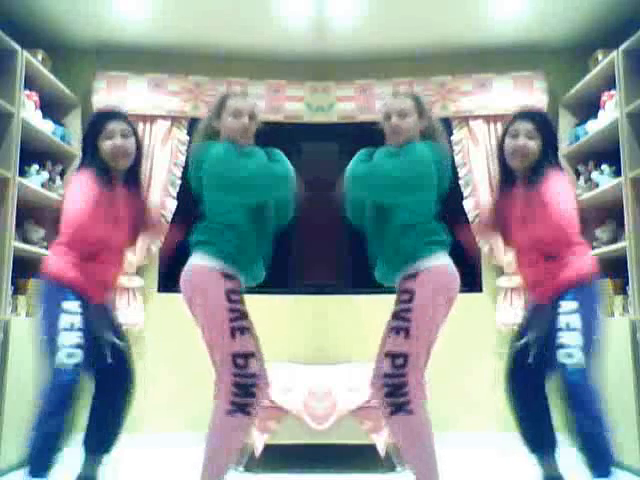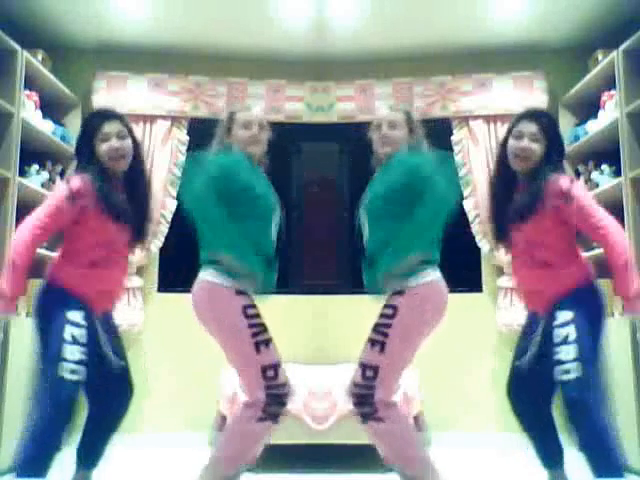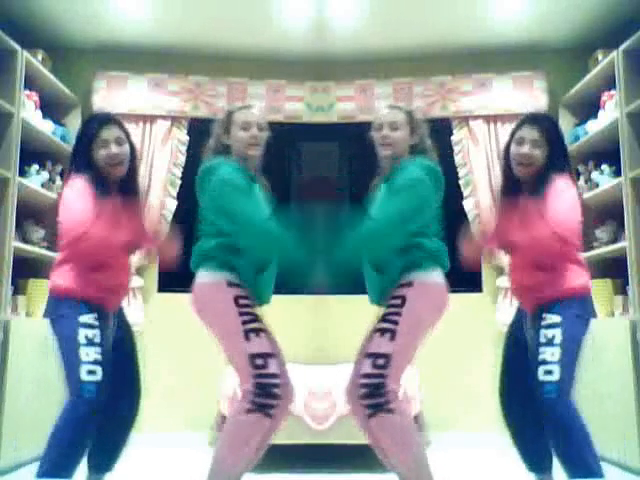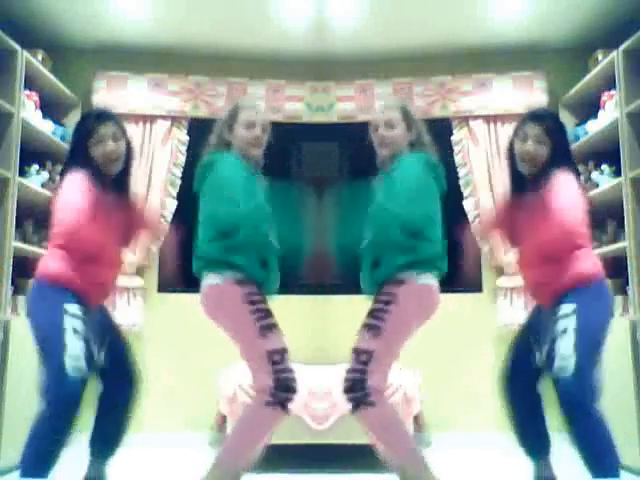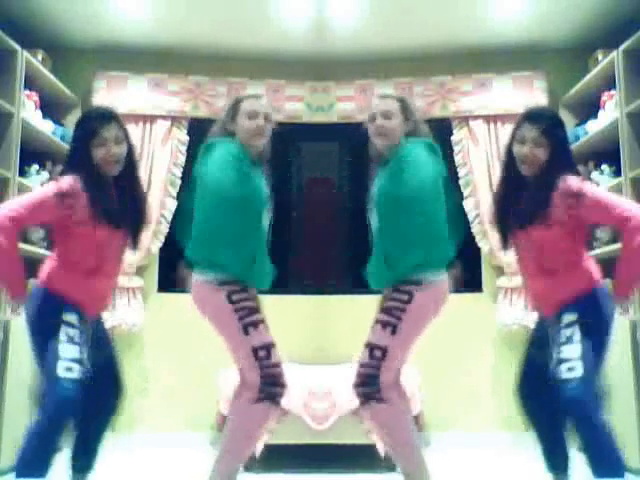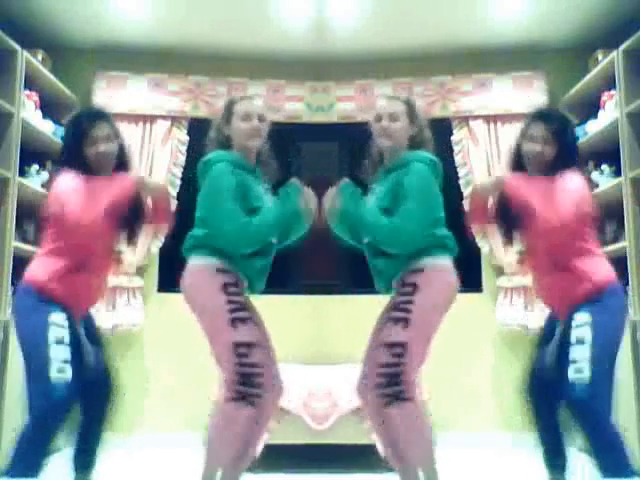
dt=0.7s
person 1, frame 1
left shoulder: (246, 161)
right shoulder: (219, 157)
left elbow: (278, 211)
right elbow: (276, 181)
right wrist: (274, 160)
left hip: (224, 277)
right hip: (212, 274)
left knee: (244, 383)
right knee: (242, 385)
person 1, frame 2
left shoulder: (252, 178)
right shoulder: (234, 170)
right elbow: (198, 184)
right wrist: (229, 247)
left hip: (235, 293)
right hip: (223, 292)
left knee: (272, 393)
right knee: (270, 394)
person 1, frame 3
left shoulder: (254, 184)
right shoulder: (225, 177)
left elbow: (269, 235)
right elbow: (258, 232)
right wrist: (304, 260)
left hip: (238, 295)
right hip: (221, 288)
left knee: (279, 392)
right knee: (262, 387)
person 1, frame 4
left shoulder: (244, 175)
right shoulder: (228, 170)
right elbow: (246, 219)
left hip: (242, 287)
right hip: (231, 285)
left knee: (278, 385)
right knee: (278, 385)
person 1, frame 5
left shoulder: (253, 167)
right shoulder: (225, 155)
right elbow: (215, 188)
left hip: (239, 284)
right hip: (221, 283)
left knee: (258, 384)
right knee: (267, 382)
person 1, frame 6
left shoulder: (257, 175)
right shoulder: (222, 172)
left elbow: (275, 234)
right elbow: (236, 235)
left wrist: (300, 209)
right wrist: (288, 208)
left hip: (236, 284)
right hip: (211, 276)
left knee: (269, 388)
right knee: (245, 380)
person 2, frame 1
left shoulder: (418, 157)
right shoulder: (395, 161)
left elbow: (361, 181)
right elbow: (360, 211)
left wrist: (362, 160)
right wrist: (364, 176)
left hip: (427, 275)
right hip: (414, 277)
left knee: (397, 383)
right knee: (388, 383)
person 2, frame 2
left shoulder: (405, 169)
right shoulder: (388, 178)
left elbow: (442, 186)
left wrist: (413, 248)
left hip: (416, 292)
right hip: (404, 293)
left knee: (369, 395)
right knee: (366, 393)
person 2, frame 3
left shoulder: (414, 177)
right shoulder: (385, 183)
left elbow: (377, 232)
right elbow: (372, 235)
left wrist: (335, 261)
left hip: (418, 288)
right hip: (400, 294)
left knee: (377, 386)
right knee: (360, 392)
person 2, frame 4
left shoulder: (411, 170)
right shoulder: (395, 175)
left elbow: (392, 219)
left hip: (408, 285)
right hip: (398, 287)
left knee: (361, 385)
right knee: (362, 385)
person 2, frame 5
left shoulder: (414, 156)
right shoulder: (386, 167)
left elbow: (423, 188)
left hip: (417, 283)
right hip: (400, 284)
left knee: (371, 382)
right knee: (381, 384)
person 2, frame 6
left shoulder: (417, 172)
right shoulder: (381, 176)
left elbow: (403, 235)
right elbow: (365, 233)
left wrist: (350, 209)
right wrist: (339, 209)
left hip: (428, 276)
right hip: (404, 284)
left knee: (394, 380)
right knee: (370, 387)
person 3, frame 1
left shoulder: (554, 181)
right shoulder: (510, 192)
left elbow: (559, 225)
right elbow: (485, 228)
right wrist: (492, 217)
left hip: (573, 291)
right hip: (541, 297)
left knee: (575, 382)
right knee: (521, 381)
person 3, frame 2
left shoulder: (559, 187)
right shoulder: (509, 190)
left elbow: (608, 231)
left hip: (572, 302)
right hip: (540, 309)
left knee: (578, 396)
right knee: (522, 393)
person 3, frame 3
left shoulder: (559, 187)
right shoulder: (515, 197)
left elbow: (561, 230)
right elbow: (486, 241)
left wrist: (498, 233)
right wrist: (478, 242)
left hip: (563, 304)
right hip: (530, 308)
left knee: (552, 397)
right knee: (514, 393)
person 3, frame 4
left shoulder: (561, 181)
right shoulder: (523, 190)
left elbow: (565, 227)
right elbow: (498, 224)
left hip: (581, 296)
right hip: (548, 302)
left knee: (573, 390)
right knee: (517, 379)
person 3, frame 5
left shoulder: (569, 190)
right shoulder: (516, 194)
right wrist: (541, 292)
left hip: (580, 307)
right hip: (551, 311)
left knee: (575, 398)
right knee: (533, 392)
person 3, frame 6
left shoulder: (569, 182)
right shoulder: (525, 189)
left elbow: (554, 214)
right elbow: (481, 218)
left wrist: (508, 183)
right wrist: (481, 195)
left hip: (597, 301)
right hip: (561, 306)
left knee: (583, 396)
right knee: (542, 390)
person 4, frame 1
left shoulder: (129, 191)
right shoulder: (84, 181)
left elbow: (151, 228)
right elbow: (81, 224)
left hip: (97, 297)
right hip: (66, 291)
left knee: (118, 382)
right knee: (64, 382)
person 4, frame 2
left shoulder: (129, 190)
right shoulder: (80, 187)
right elbow: (31, 232)
left hip: (99, 310)
right hip: (67, 302)
left knee: (117, 393)
right knee: (60, 397)
person 4, frame 3
left shoulder: (124, 197)
right shoulder: (80, 187)
left elbow: (154, 243)
right elbow: (77, 232)
left wrist: (163, 245)
right wrist: (136, 233)
left hip: (109, 308)
right hip: (76, 304)
left knee: (125, 393)
right knee: (87, 396)
person 4, frame 4
left shoulder: (115, 190)
right shoulder: (79, 181)
right elbow: (74, 228)
left hip: (91, 302)
right hip: (58, 295)
left knee: (122, 380)
right knee: (66, 389)
person 4, frame 5
left shoulder: (123, 191)
right shoulder: (70, 189)
left wrist: (98, 292)
left hip: (88, 311)
right hip: (58, 307)
left knee: (106, 392)
right knee: (64, 398)
person 4, frame 6
left shoulder: (114, 189)
right shoulder: (69, 182)
left elbow: (160, 218)
right elbow: (84, 216)
left wrist: (156, 193)
right wrist: (130, 183)
left hip: (78, 307)
right hip: (42, 301)
left knee: (97, 390)
right knee: (56, 396)
